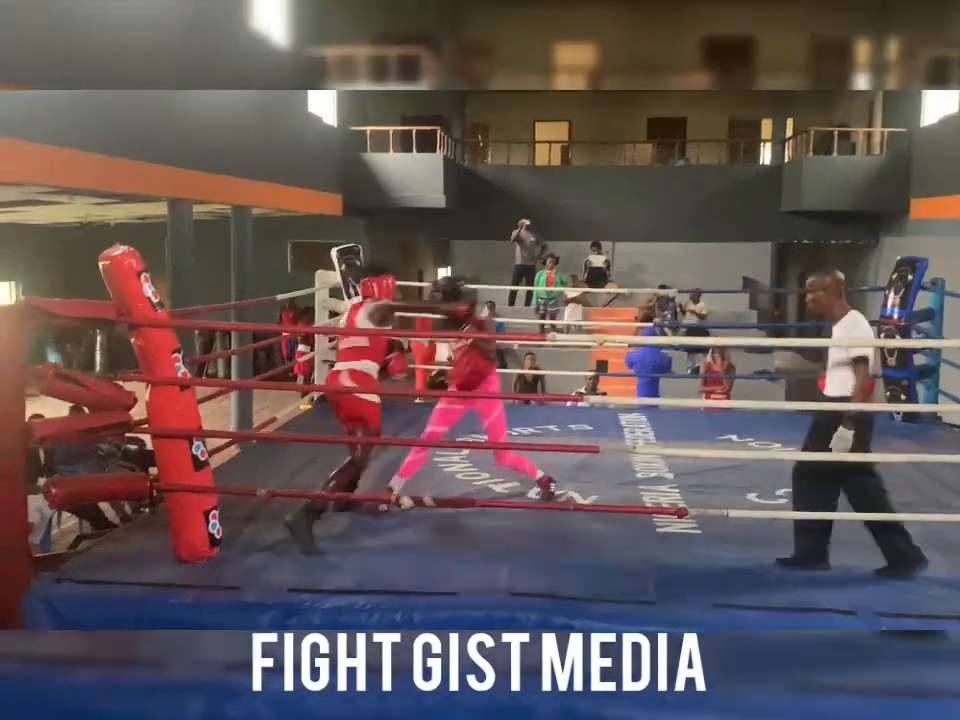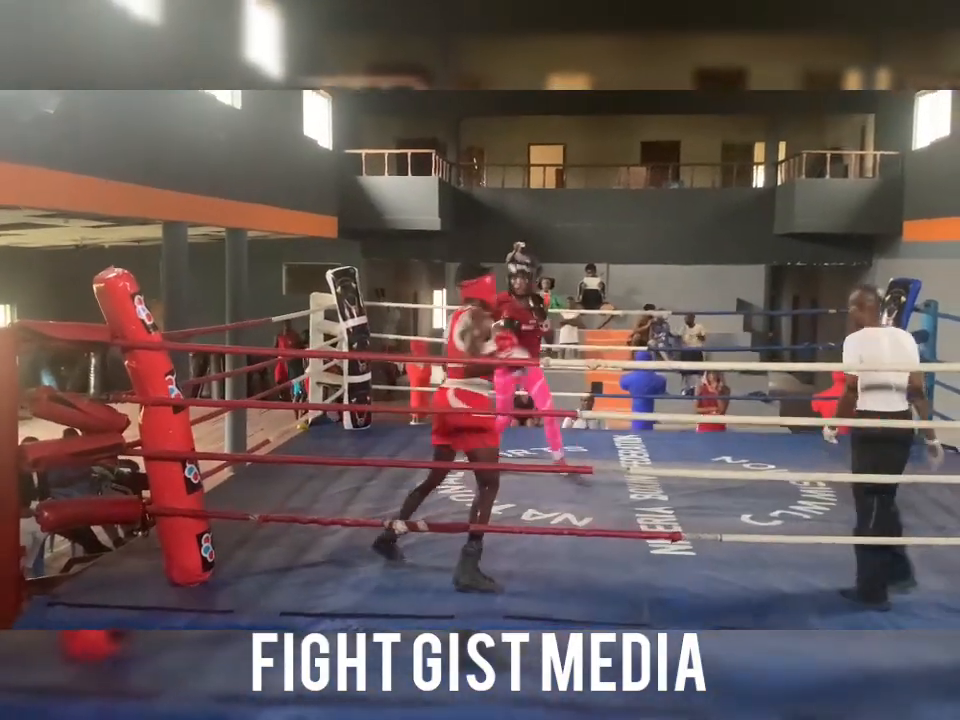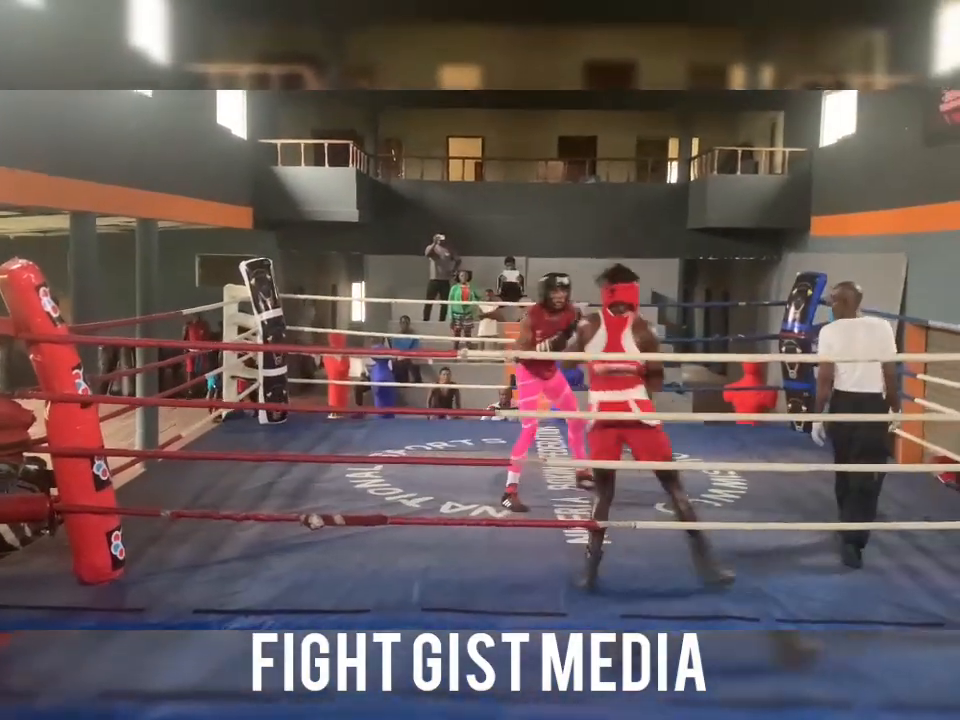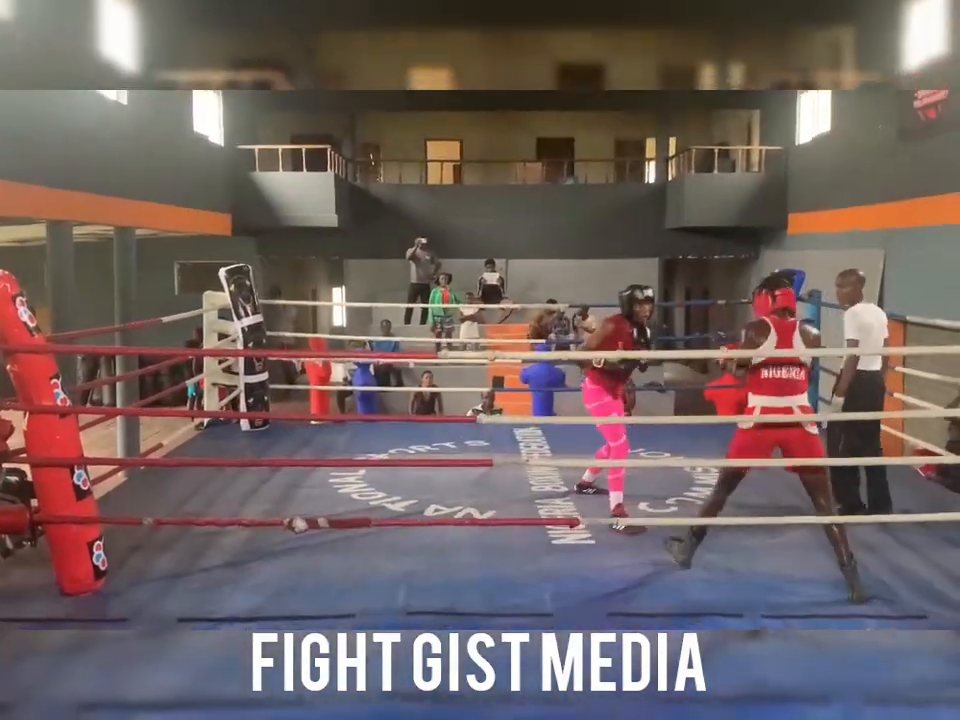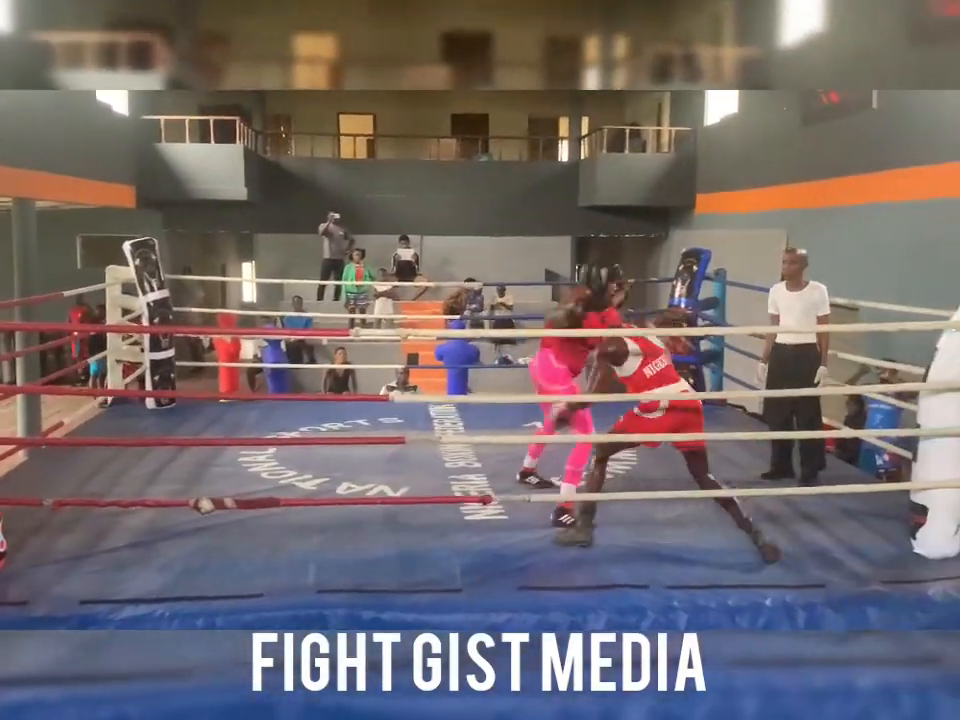
dt=1s
person 1, frame 1
left shoulder: (351, 312)
right shoulder: (379, 307)
right elbow: (413, 305)
left wrist: (387, 360)
left hip: (338, 381)
right hip: (357, 385)
left knee: (370, 438)
right knee: (359, 459)
left ankle: (345, 493)
right ankle: (304, 519)
person 1, frame 2
left shoulder: (458, 316)
right shoulder: (479, 318)
right elbow: (475, 365)
right wrist: (499, 357)
left hip: (447, 397)
right hip: (469, 400)
left knee: (435, 476)
right knee: (488, 483)
left ankle: (389, 534)
right ankle: (468, 568)
person 1, frame 3
left shoulder: (590, 323)
right shoulder: (643, 329)
right elbow: (655, 384)
left hip: (601, 414)
right hip: (636, 413)
left knee: (604, 494)
right knee: (674, 488)
left ankle: (591, 570)
right ankle: (706, 564)
person 1, frame 4
left shoulder: (756, 329)
right shoulder: (810, 334)
left elbow: (742, 369)
left hip: (759, 419)
right hip: (799, 421)
left knee: (725, 486)
right knee: (822, 500)
left ankle: (686, 548)
right ankle: (852, 578)
person 1, frame 5
left shoulder: (609, 346)
right shoulder: (647, 333)
left elbow: (593, 394)
left wrist: (563, 411)
left hip: (658, 410)
right hip: (689, 403)
left knee: (601, 453)
right knee: (703, 477)
left ankle: (583, 528)
right ankle: (757, 536)
person 2, frame 1
left shoulder: (855, 325)
right shoulder: (839, 325)
left elbow: (863, 379)
left wrist: (848, 425)
left hip: (848, 412)
right hip: (830, 412)
left knee: (863, 490)
right knee: (808, 476)
left ankle: (905, 556)
right ankle: (811, 553)
person 2, frame 2
left shoulder: (855, 340)
right shoulder: (905, 339)
left elbow: (849, 393)
right elbow: (918, 391)
left wrist: (832, 425)
right wrist: (930, 437)
left hip: (868, 426)
right hip: (900, 426)
left knee: (868, 504)
right knee: (886, 500)
left ankle: (873, 589)
right ankle: (898, 572)
person 2, frame 3
left shoulder: (830, 331)
right shoulder: (882, 327)
left elbow: (825, 378)
right elbow: (890, 374)
left wrist: (817, 417)
right wrist: (895, 408)
left hip: (842, 405)
right hip: (872, 406)
left knee: (845, 470)
right knee: (866, 477)
left ankle: (850, 532)
right ankle: (852, 542)
person 2, frame 4
left shoulder: (853, 313)
right shoulder: (878, 312)
left elbow: (853, 357)
right elbow: (885, 354)
left wrist: (839, 393)
left hip: (857, 383)
right hip: (874, 380)
left knee: (842, 445)
right knee: (870, 445)
left ankle: (851, 505)
right ankle: (878, 503)
person 2, frame 5
left shoulder: (817, 291)
right shoulder: (776, 291)
left elbow: (823, 331)
left wrist: (823, 364)
right wrist: (763, 361)
left hip: (806, 355)
right hip: (781, 353)
left knee: (808, 416)
right knee: (778, 413)
left ankle: (810, 470)
right ankle: (781, 465)
person 3, frame 1
left shoulder: (474, 316)
right shoulder: (455, 317)
left elbow: (487, 353)
left wrist: (463, 328)
left hip: (484, 387)
right hip: (460, 388)
left knee: (502, 456)
right knee: (427, 440)
left ankle: (543, 480)
right ankle: (392, 493)
person 3, frame 2
left shoulder: (536, 300)
right shoulder: (499, 301)
left wrist: (542, 320)
right wrist: (502, 326)
left hip: (529, 365)
right hip: (506, 363)
left knee: (549, 411)
right knee: (503, 417)
left ankle: (559, 459)
person 3, frame 3
left shoulder: (570, 313)
right shoulder: (532, 315)
right elbow: (519, 353)
right wrist: (549, 344)
left hip: (551, 372)
right hip: (529, 373)
left knee: (577, 419)
right knee: (530, 430)
left ankle: (583, 473)
right ankle: (510, 492)
person 3, frame 4
left shoulder: (640, 328)
right shoulder: (612, 324)
left elbow: (638, 364)
right elbow: (582, 352)
left wrist: (641, 350)
right wrist: (605, 362)
left hip: (613, 391)
right hip: (596, 389)
left knee: (612, 444)
right knee: (620, 446)
left ankle: (585, 482)
right ankle: (617, 514)
person 3, frame 5
left shoulder: (604, 311)
right shoulder: (584, 295)
right elbow: (553, 322)
left hip: (546, 363)
right hip: (554, 364)
left knee: (551, 423)
right knee: (585, 436)
left ankle: (527, 470)
right ankle: (564, 509)
